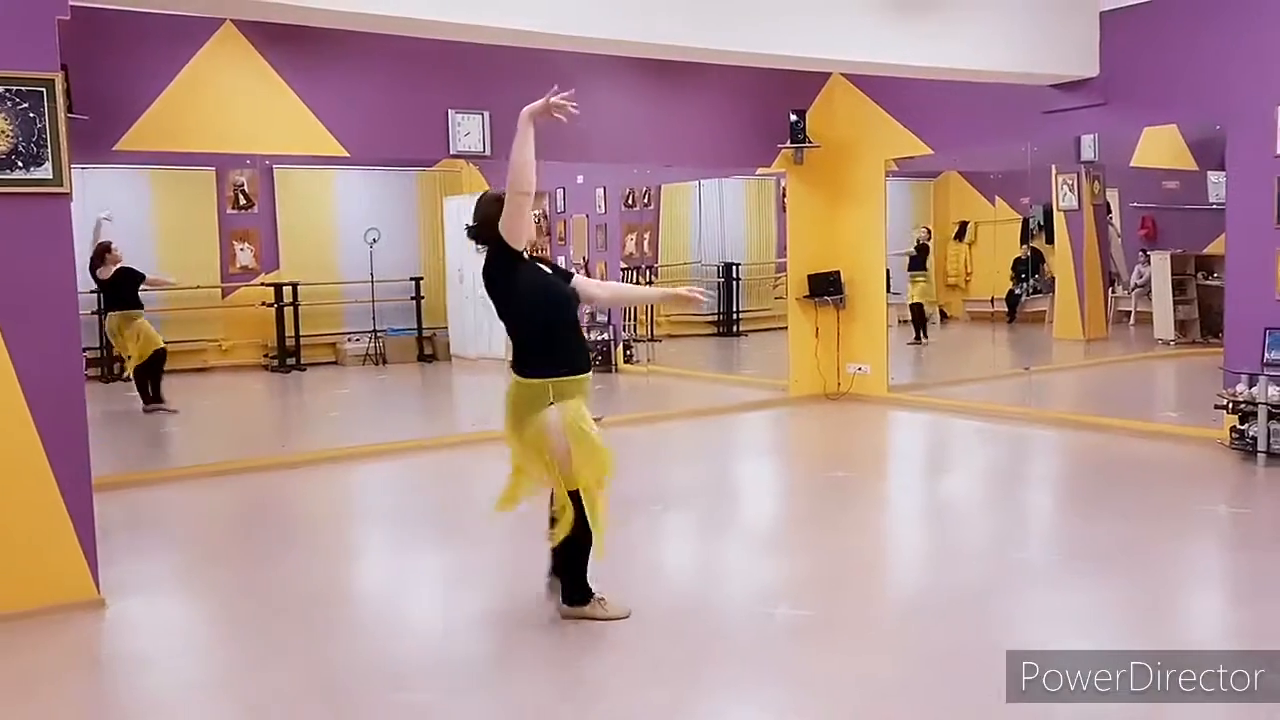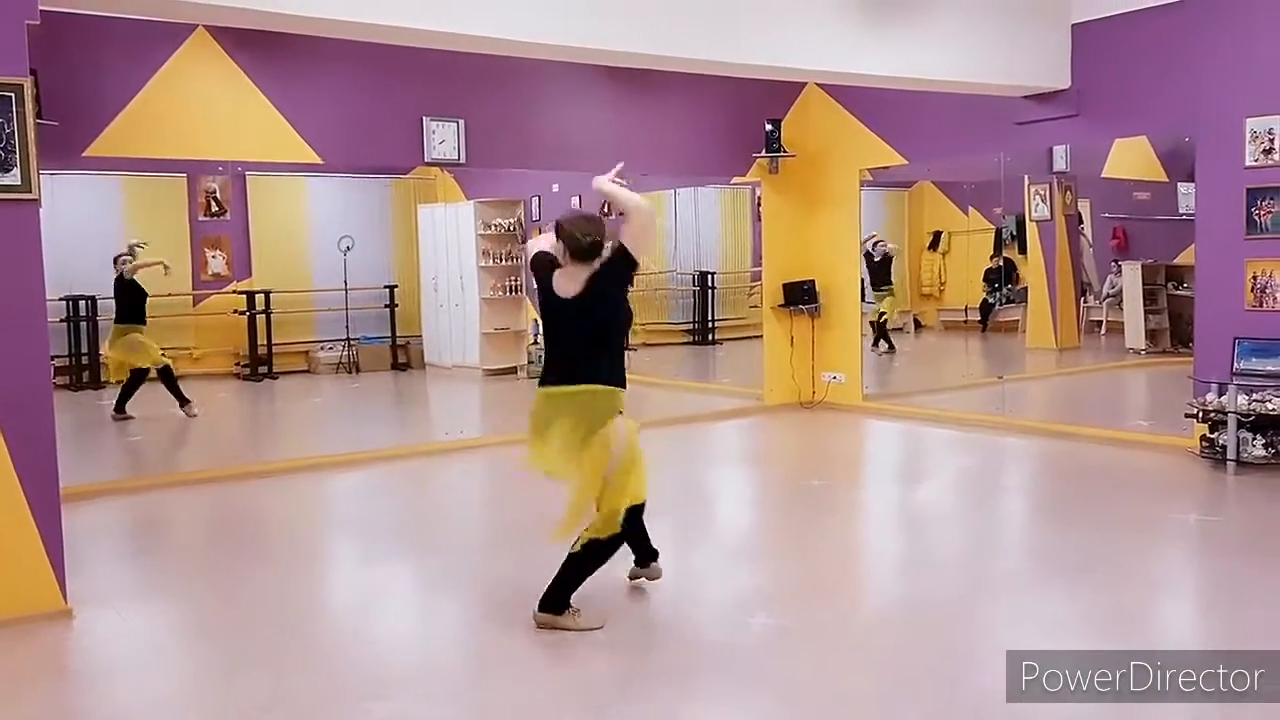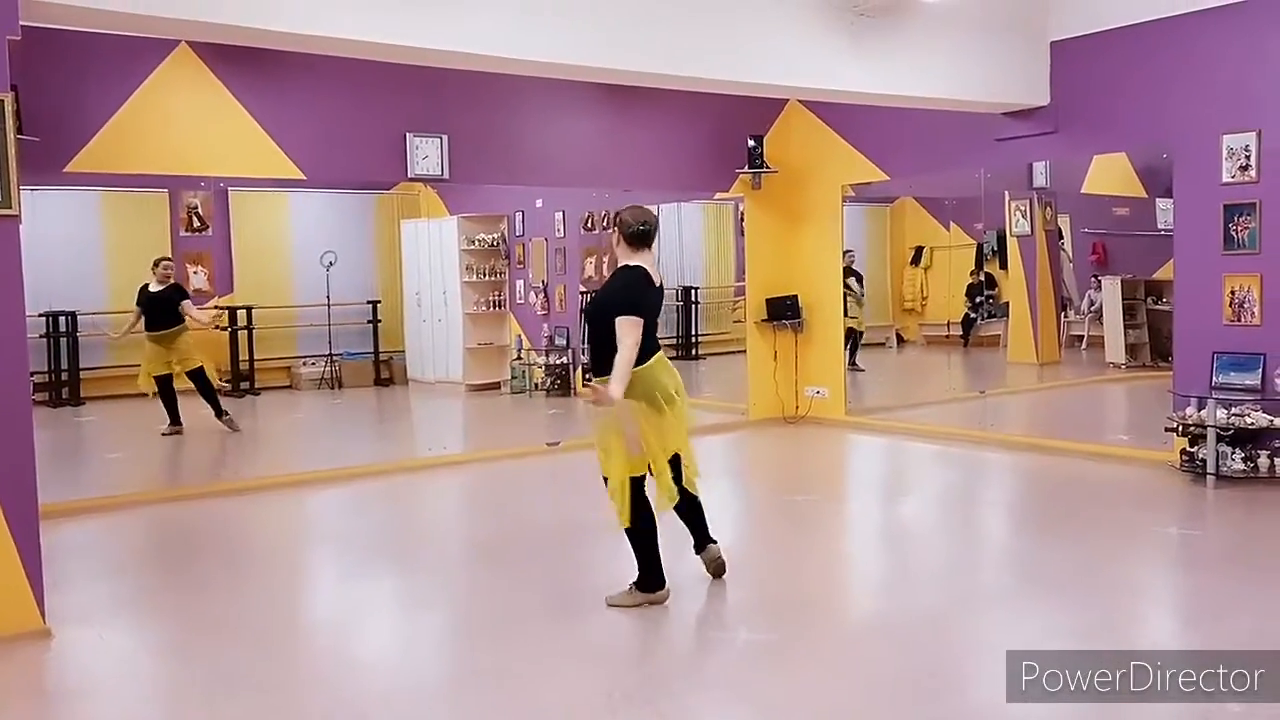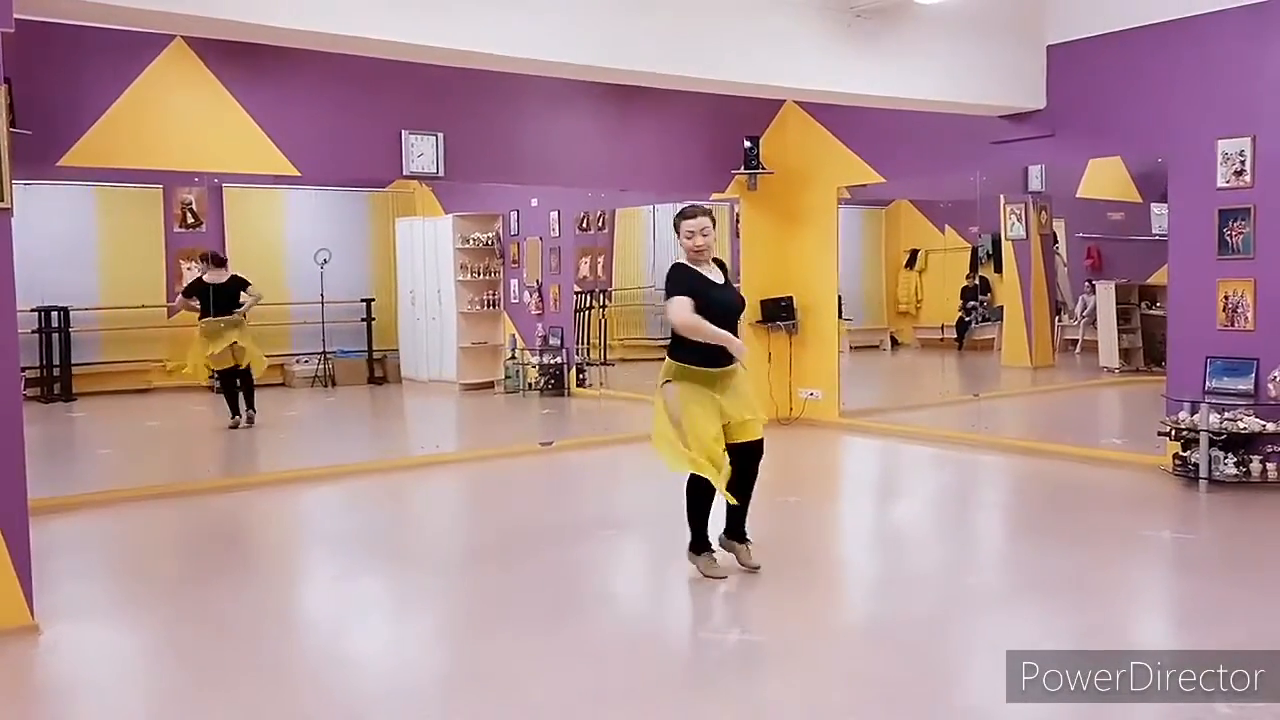
dt=1s
person 1, frame 1
left shoulder: (538, 269)
right shoulder: (502, 268)
left elbow: (600, 292)
right elbow: (518, 191)
left wrist: (666, 294)
right wrist: (527, 119)
left hip: (560, 394)
right hip: (547, 402)
left knee: (575, 487)
right knee: (586, 489)
left ankle: (562, 571)
right ankle: (576, 597)
person 1, frame 2
left shoulder: (548, 276)
right shoulder: (607, 282)
left elbow: (541, 246)
right elbow: (643, 219)
left wrist: (550, 237)
right wrist: (609, 188)
left hip: (554, 408)
right hip: (597, 411)
left knee: (619, 490)
right knee: (614, 512)
left ankle: (644, 556)
right ankle: (553, 606)
person 1, frame 3
left shoulder: (627, 278)
right shoulder: (646, 275)
left elbow: (627, 343)
left wrist: (614, 391)
left hip: (636, 393)
right hip: (656, 382)
left knee: (627, 487)
right knee: (673, 467)
left ankle: (651, 584)
right ankle: (706, 544)
person 1, frame 4
left shoulder: (717, 268)
right shoulder: (680, 274)
right elbow: (682, 321)
left wrist: (730, 328)
right wrist: (729, 340)
left hip: (726, 377)
right hip: (689, 383)
left knee: (750, 453)
right knee: (708, 466)
left ankle: (736, 535)
right ankle: (700, 548)
person 2, frame 1
left shoulder: (96, 271)
right shoulder: (124, 273)
left elbow: (95, 246)
right elbow: (153, 282)
left wrist: (99, 222)
right wrist: (169, 282)
left hip: (114, 322)
right hip: (131, 320)
left knee: (140, 361)
right knee: (158, 354)
left ankle: (149, 402)
right ankle: (156, 399)
person 2, frame 2
left shoulder: (126, 280)
right shoulder: (122, 278)
left elbow: (133, 261)
right elbow: (133, 267)
left wrist: (132, 248)
right wrist: (160, 261)
left hip: (126, 333)
right hip: (128, 333)
left knee: (139, 373)
right knee: (161, 364)
left ankle: (119, 410)
right ankle: (184, 402)
person 2, frame 3
left shoulder: (176, 288)
right shoulder: (144, 290)
left elbow: (190, 310)
right elbow: (136, 317)
left wrist: (208, 320)
right wrist: (121, 334)
left hip: (178, 337)
right hip: (154, 342)
left knee: (199, 376)
right knee: (163, 383)
left ankle: (222, 414)
right ankle: (175, 423)
person 2, frame 4
left shoulder: (198, 283)
right shoulder: (235, 279)
left elbow: (180, 304)
right elbow: (256, 295)
right wrist: (244, 309)
left hip: (210, 331)
right hip: (235, 328)
left knee: (223, 374)
right knee: (244, 370)
left ankle: (236, 415)
right ankle: (250, 410)
